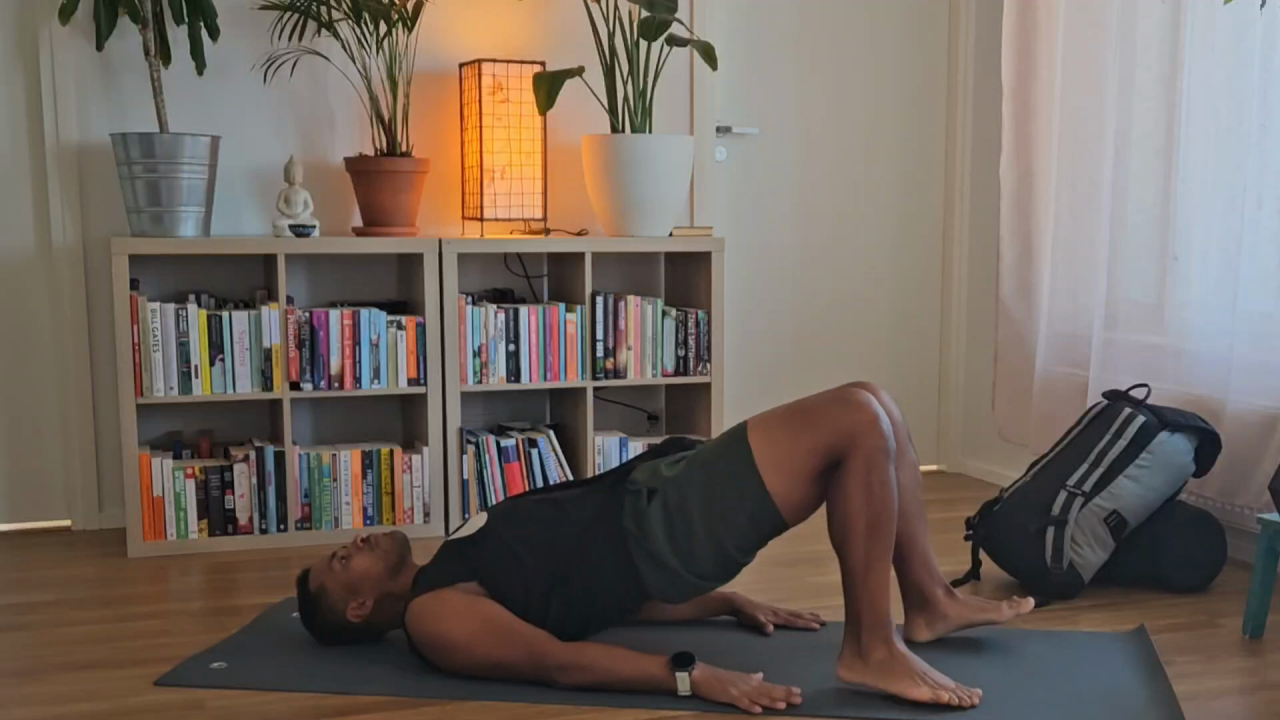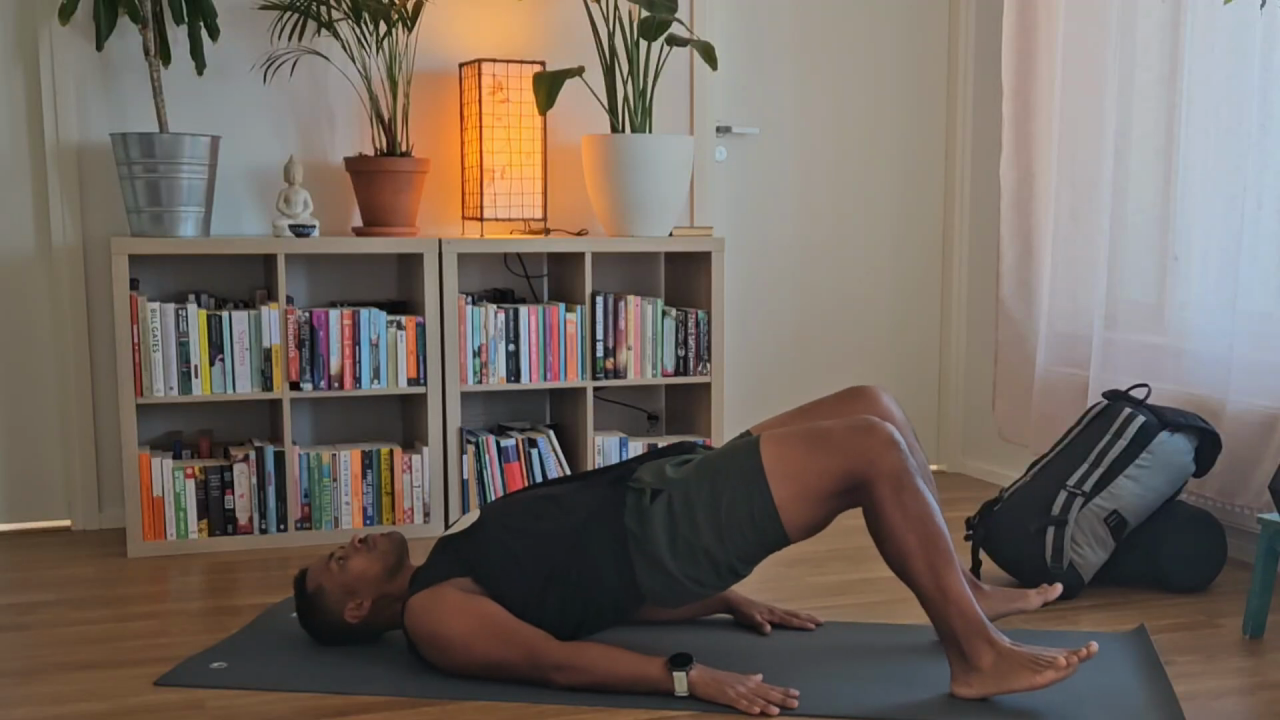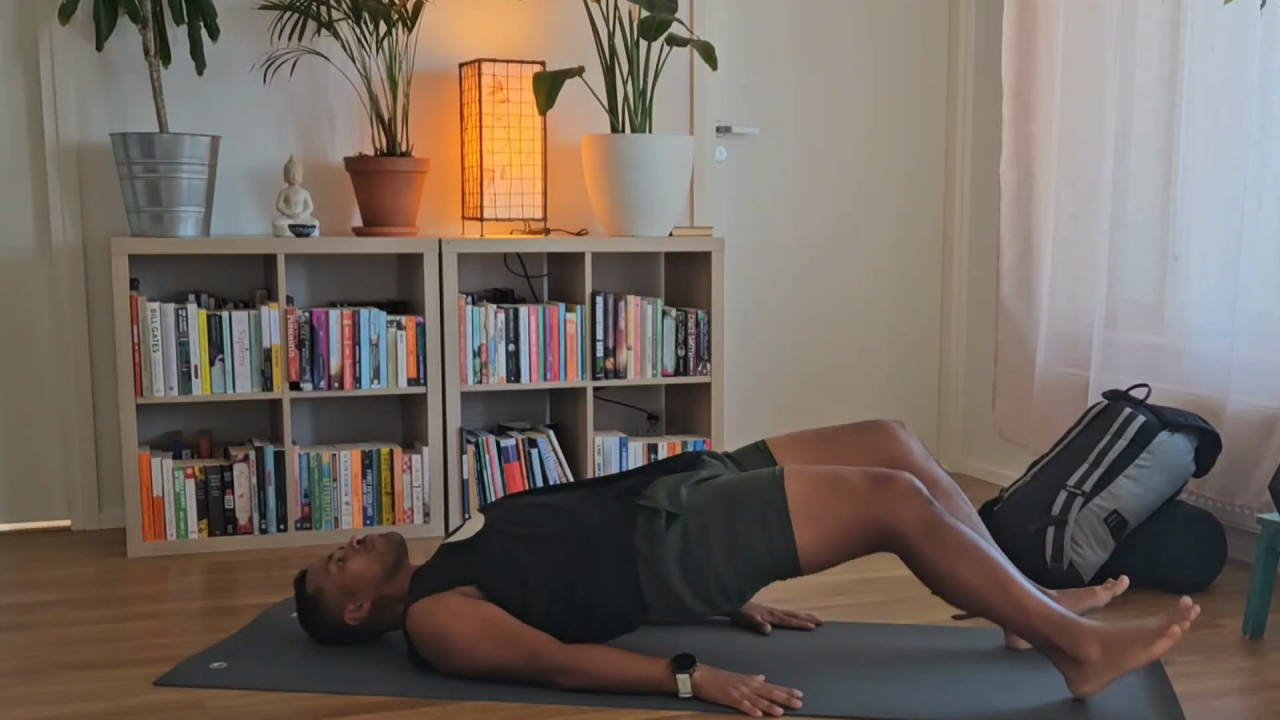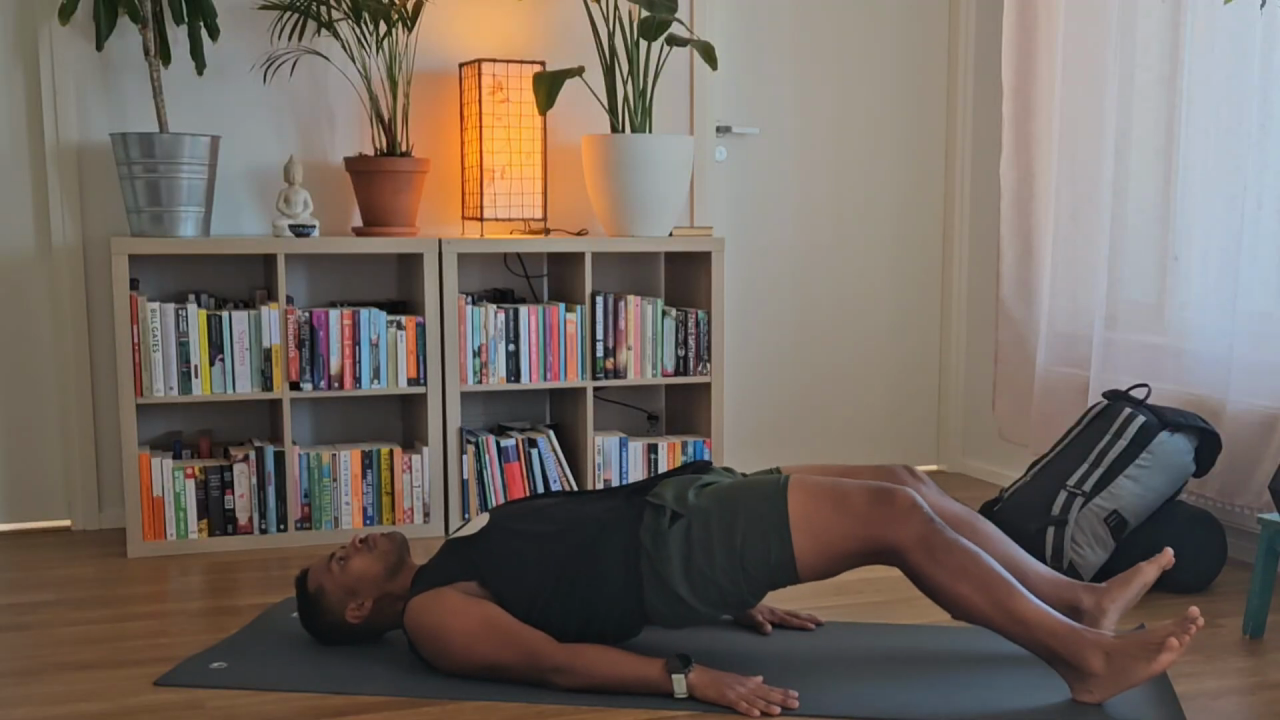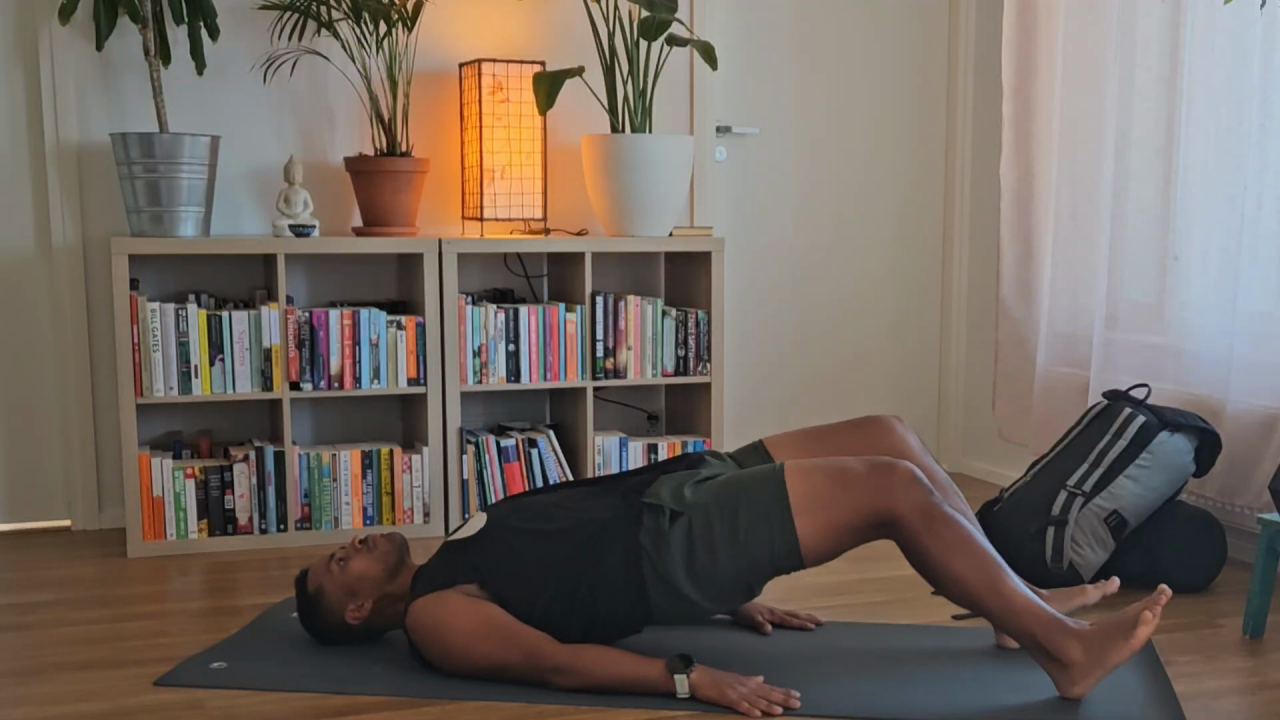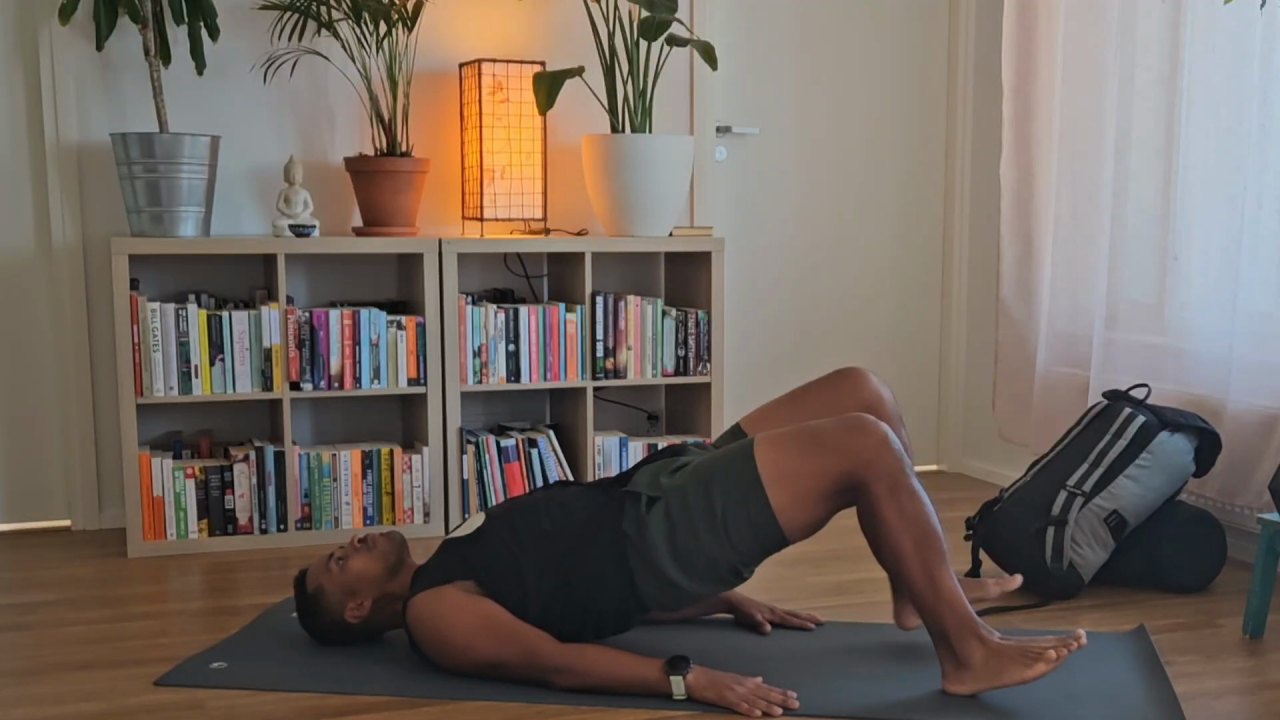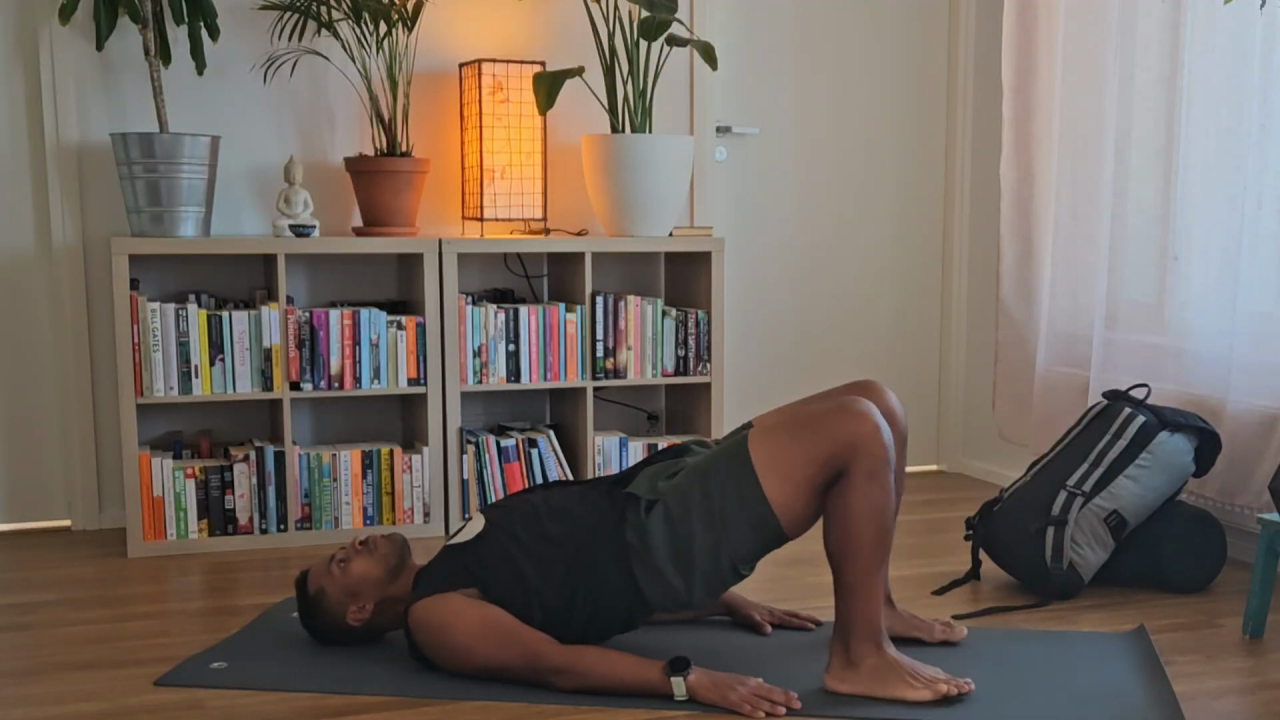
dt=0.7s
person 1, frame 1
left shoulder: (454, 575)
right shoulder: (435, 618)
left wrist: (729, 603)
left hip: (649, 496)
right hip: (661, 527)
left knee: (873, 409)
right knee: (856, 417)
left ankle: (930, 600)
right ankle: (873, 648)
person 1, frame 2
left shoulder: (453, 571)
right shoulder: (432, 616)
left wrist: (728, 602)
left hip: (659, 494)
right hip: (663, 526)
left knee: (871, 408)
right knee: (873, 449)
left ankle: (959, 595)
person 1, frame 3
left shoulder: (454, 568)
right shoulder: (433, 621)
left wrist: (731, 599)
left hip: (674, 496)
right hip: (673, 539)
left knee: (887, 442)
right knee: (895, 506)
left ankle: (1033, 602)
person 1, frame 4
left shoulder: (457, 567)
right shoulder: (434, 618)
left wrist: (740, 601)
left hip: (673, 506)
right hip: (674, 545)
left knee: (906, 484)
right knee: (896, 515)
left ankle: (1084, 600)
person 1, frame 5
left shoulder: (457, 566)
right shoulder: (434, 619)
left wrist: (729, 597)
left hip: (672, 504)
right hip: (673, 543)
left knee: (888, 437)
right knee: (897, 486)
left ankle: (1022, 604)
right ankle: (1063, 648)
person 1, frame 6
left shoulder: (457, 571)
right shoulder: (434, 616)
left wrist: (730, 599)
left hip: (654, 500)
right hip: (660, 533)
left knee: (863, 392)
right knee: (866, 446)
left ankle: (925, 591)
right ankle: (967, 651)
person 1, frame 7
left shoulder: (452, 575)
right shoulder: (434, 620)
right elbow: (556, 664)
left wrist: (722, 600)
left hip: (659, 500)
right hip: (663, 535)
left knee: (873, 404)
right knee: (859, 429)
left ankle: (873, 609)
right ankle: (861, 657)
